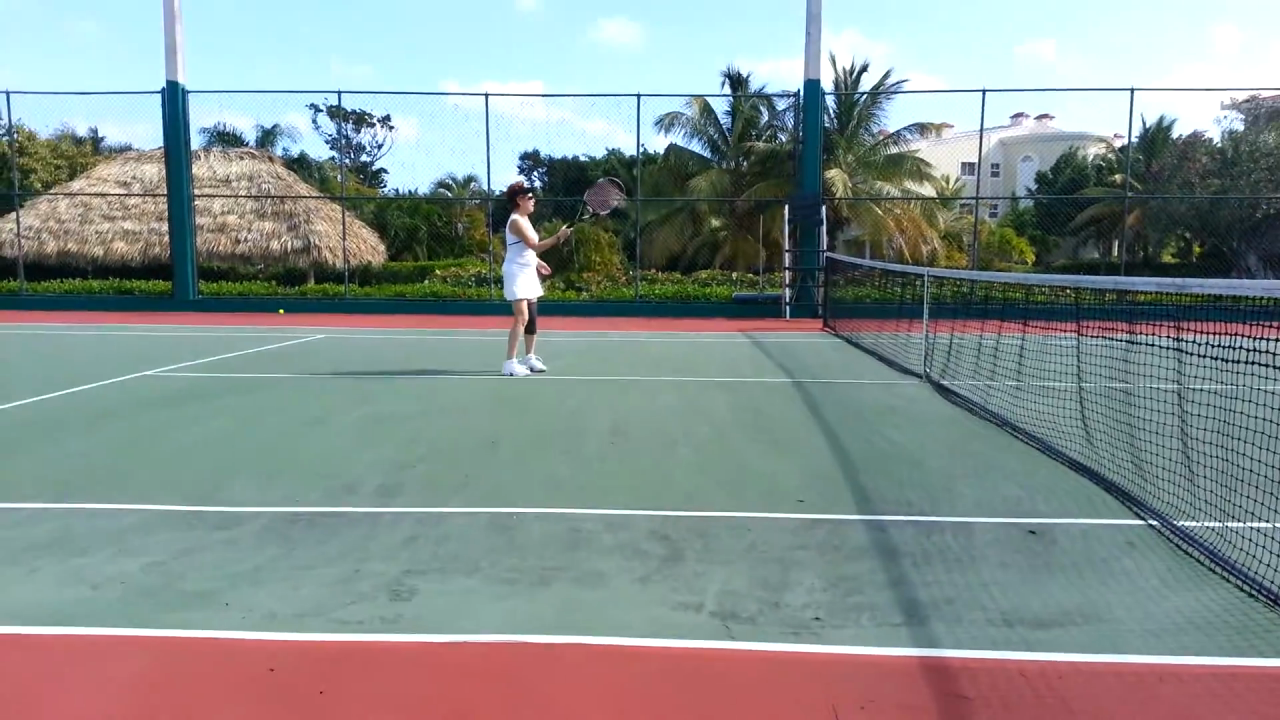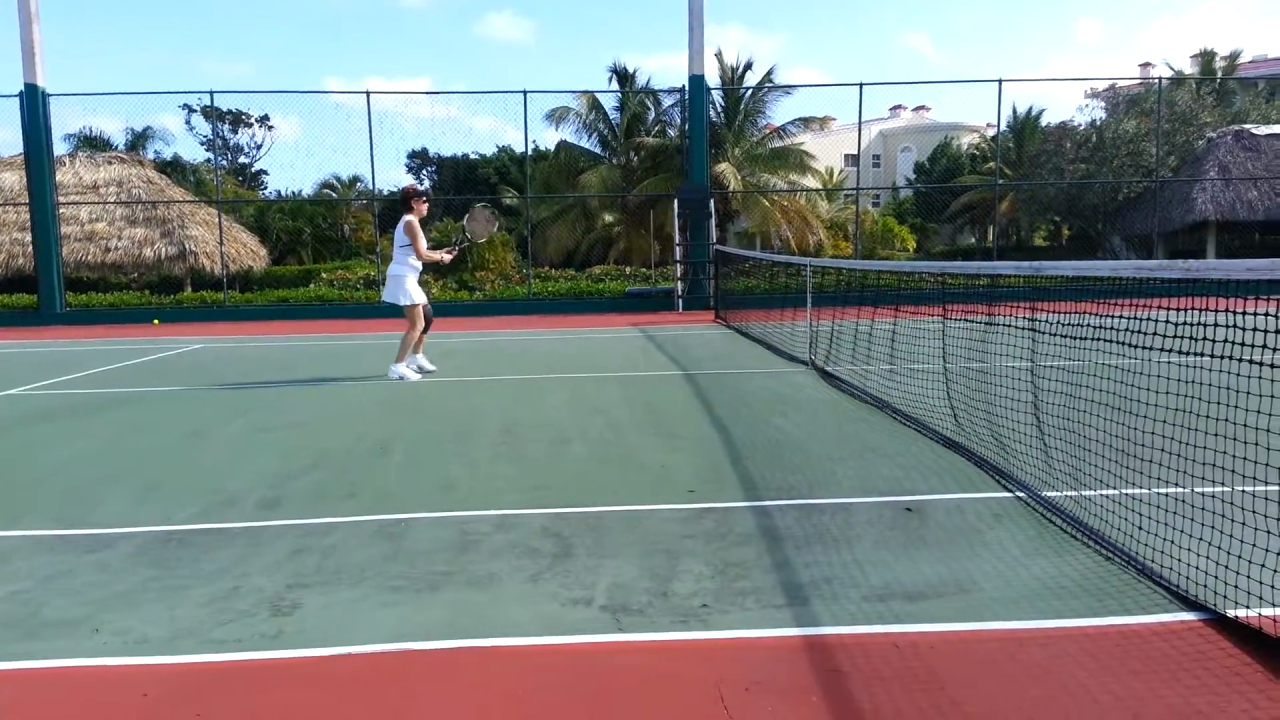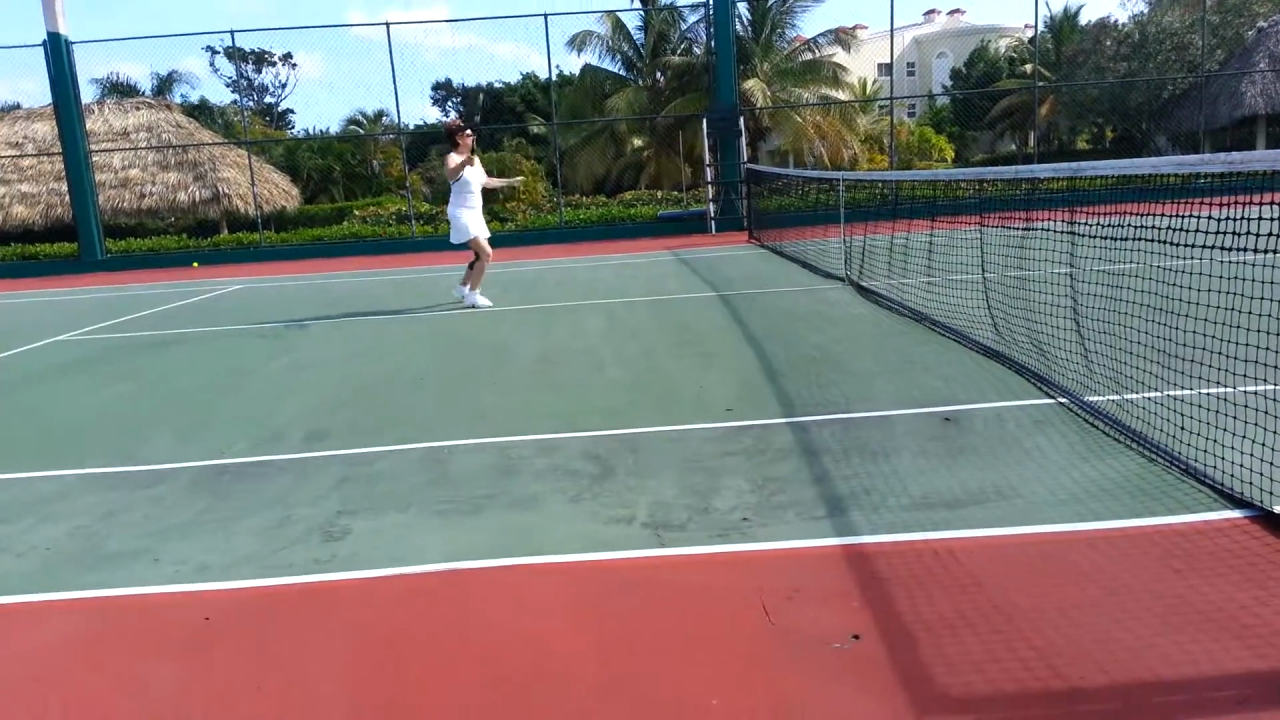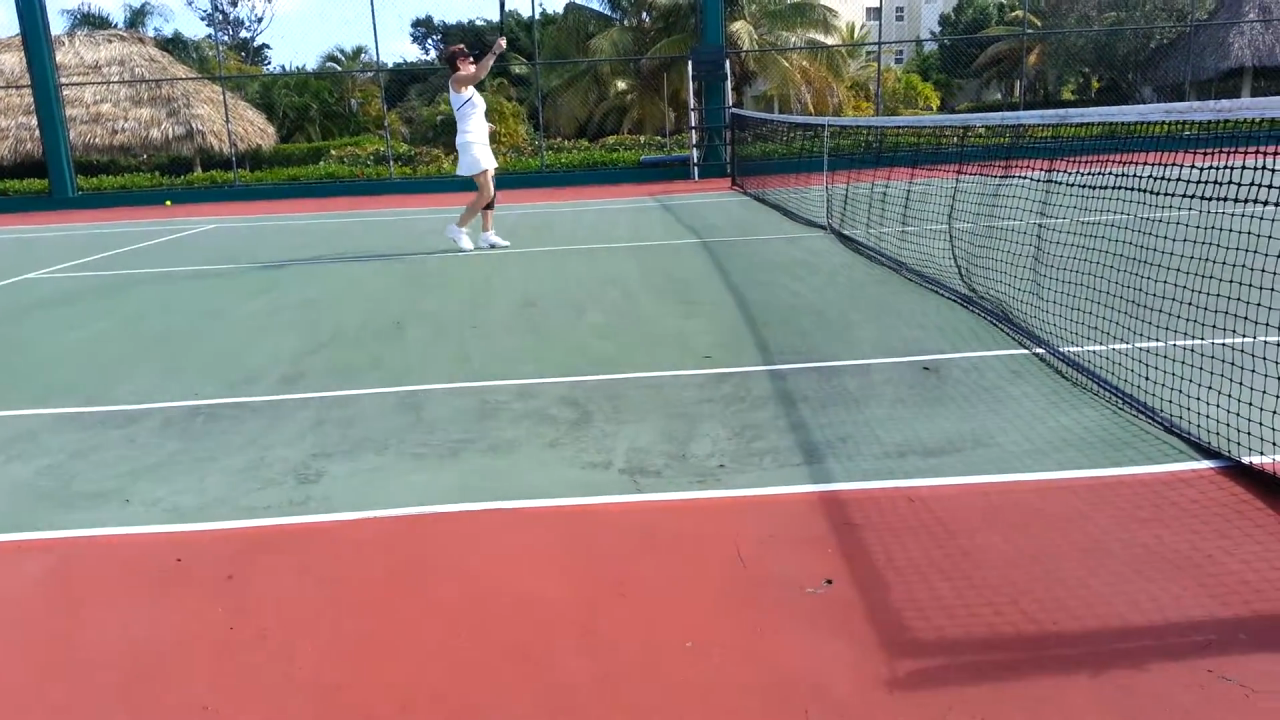
dt=1s
person 1, frame 1
left shoulder: (524, 218)
right shoulder: (516, 222)
right elbow: (535, 246)
left wrist: (537, 262)
right wrist: (558, 236)
left hip: (528, 273)
right hip: (516, 274)
left knee: (532, 318)
right knee: (521, 318)
left ankle: (529, 357)
right ankle: (510, 362)
person 1, frame 2
left shoulder: (409, 222)
right shoulder: (411, 223)
left elbow: (416, 253)
right elbow: (421, 255)
left wrist: (440, 253)
right wrist: (442, 258)
left hip: (406, 279)
right hip: (403, 278)
left knee: (427, 316)
right knee: (417, 324)
left ankle: (416, 358)
right ankle: (398, 366)
person 1, frame 3
left shoulder: (474, 159)
right shoulder: (452, 158)
left elbow: (485, 182)
right elbow: (450, 176)
left wrist: (510, 182)
right wrist: (464, 164)
left hip: (475, 214)
right hip: (462, 215)
left knee: (481, 254)
right knee: (486, 253)
left ankle: (462, 288)
right ankle: (472, 294)
person 1, frame 4
left shoulder: (465, 86)
right shoulder: (457, 79)
right elbow: (479, 75)
left wrist: (483, 124)
right wrist: (494, 51)
left hip: (480, 144)
right hip: (471, 144)
left knee: (490, 191)
right knee: (486, 193)
left ankle: (487, 235)
right ankle: (458, 228)
